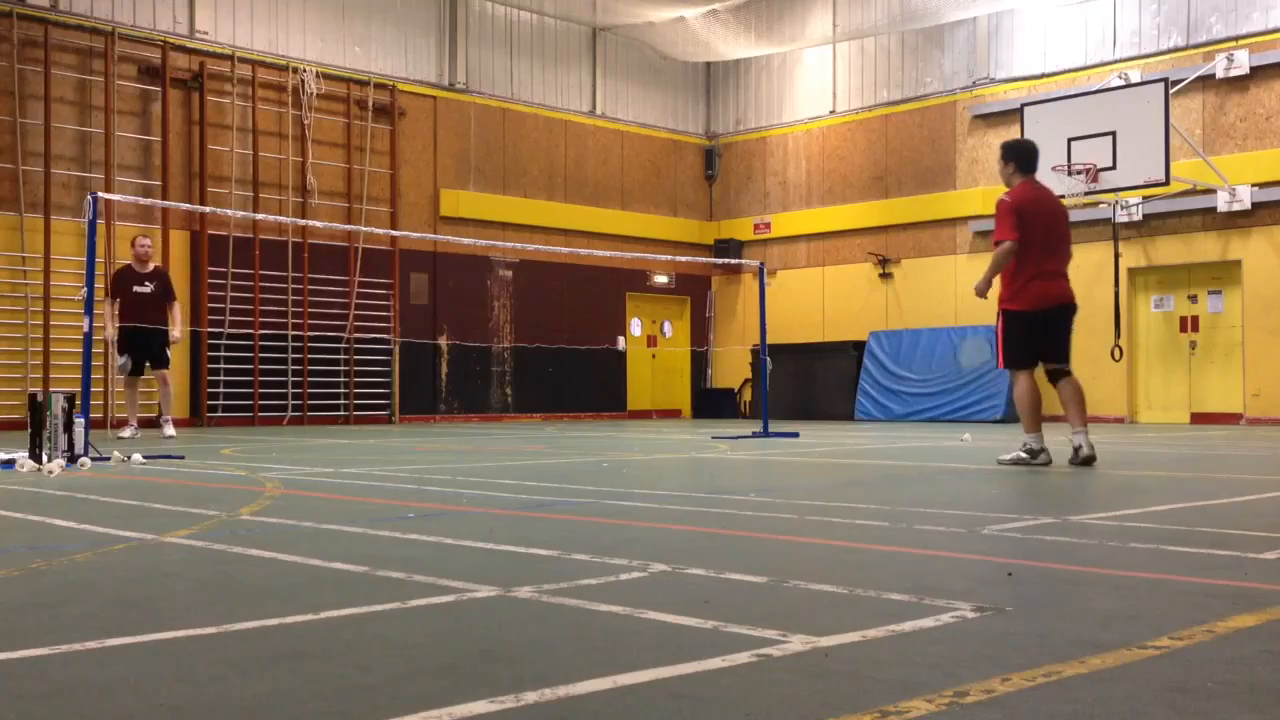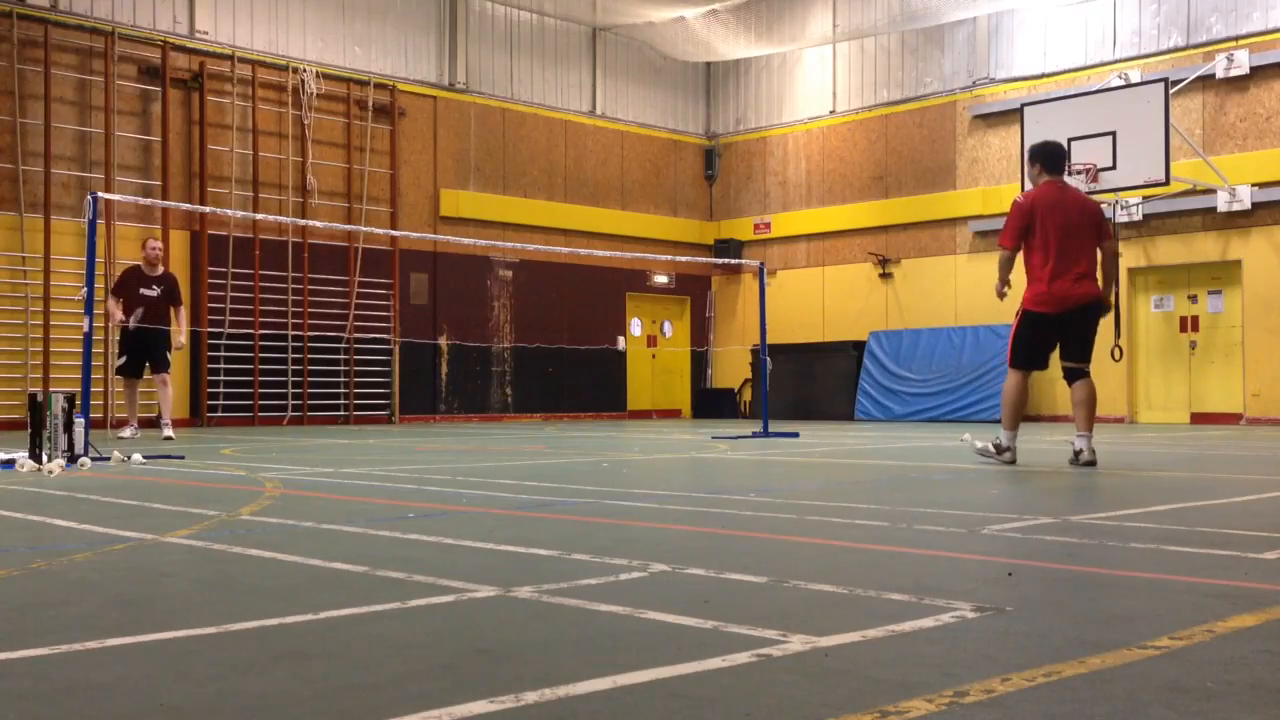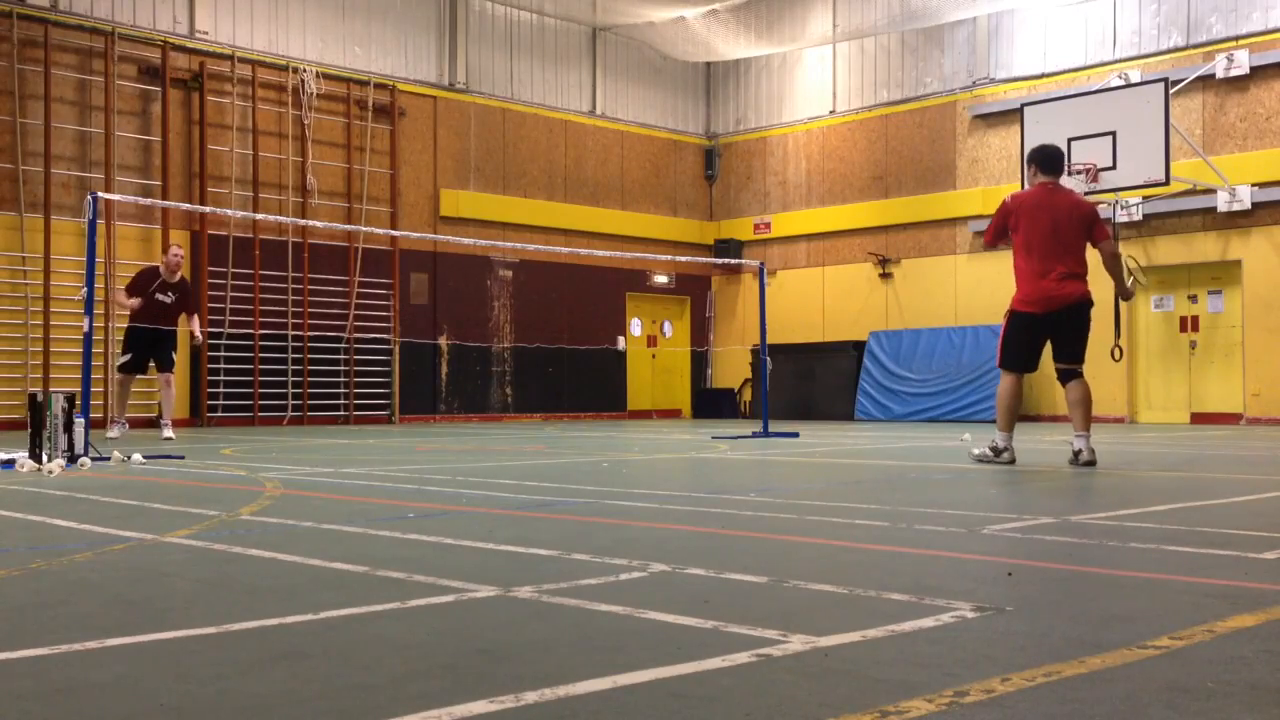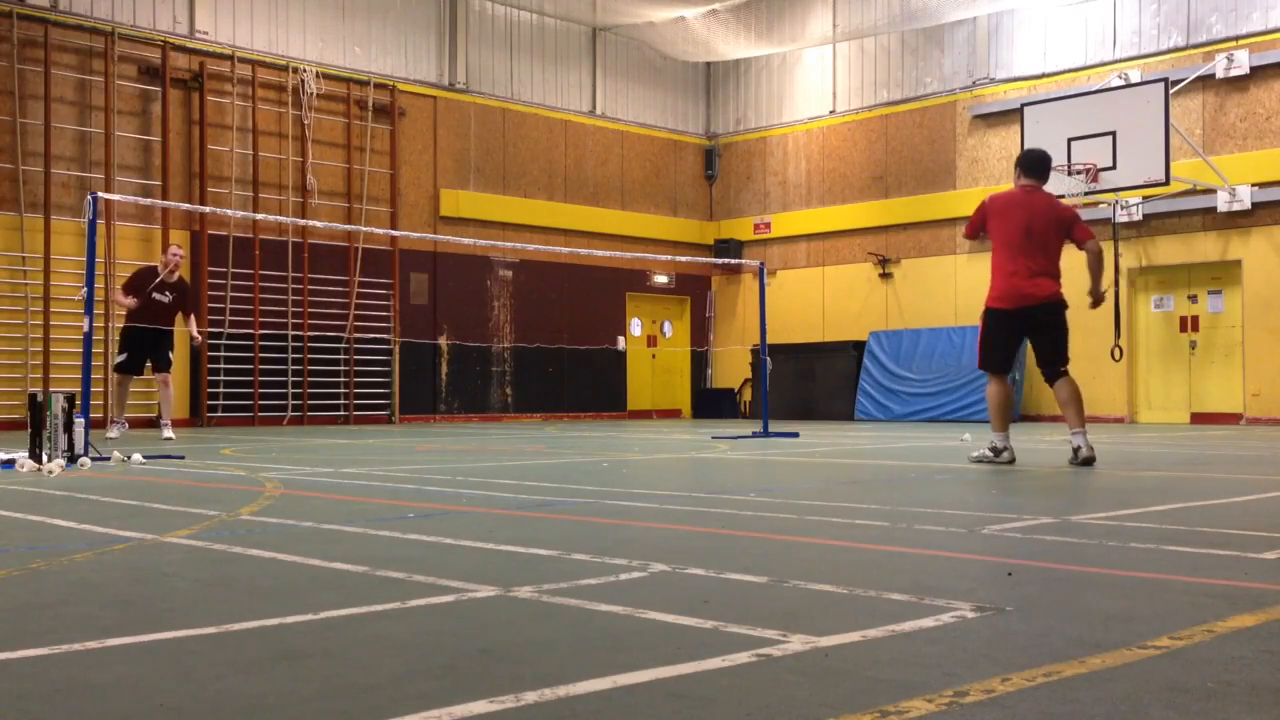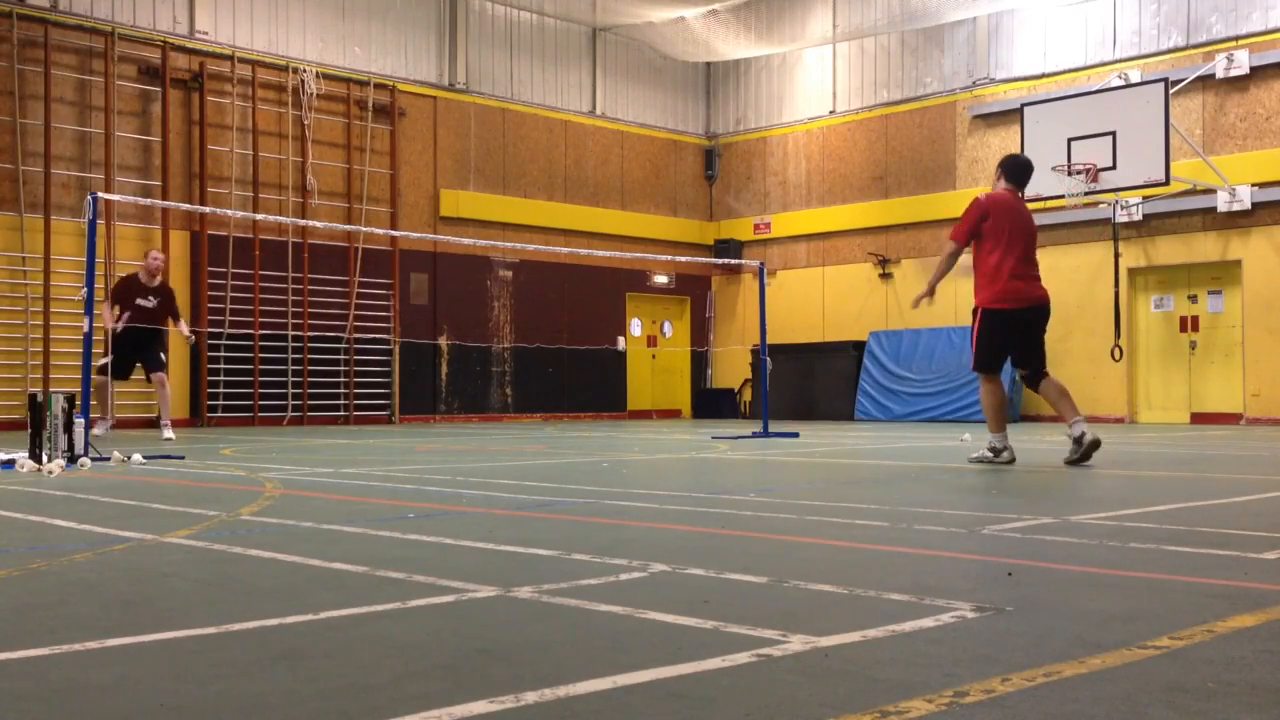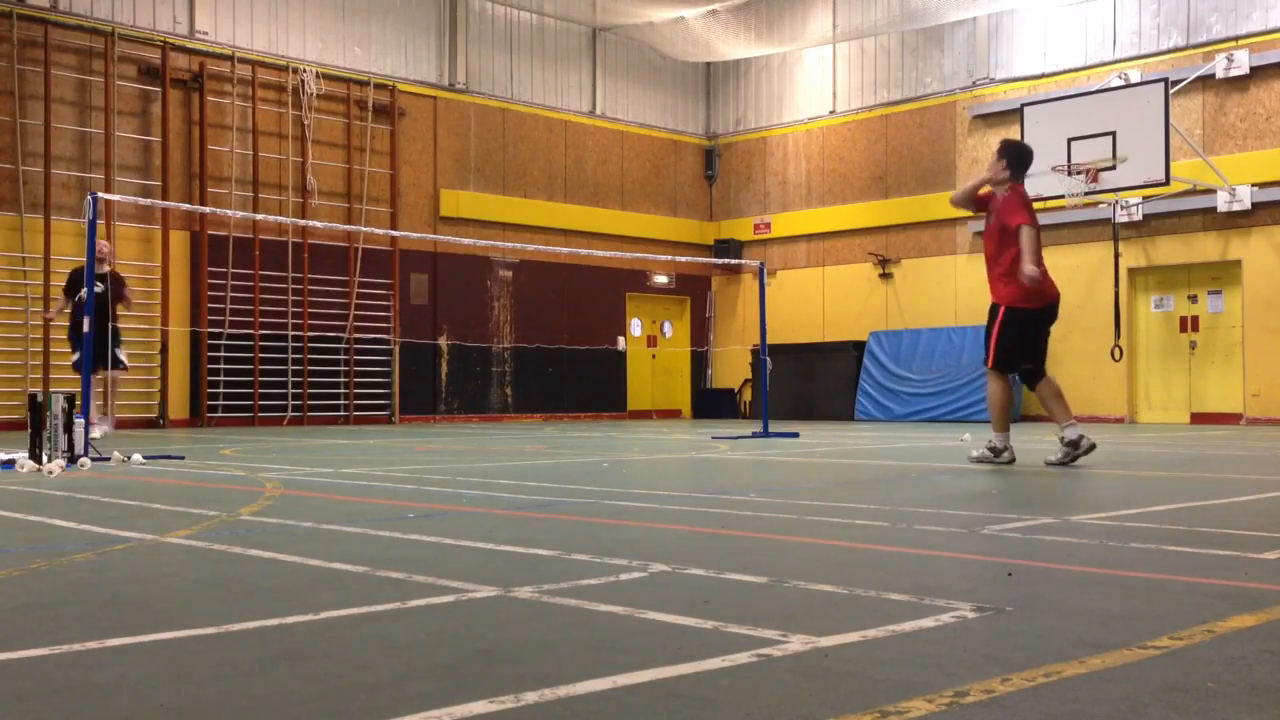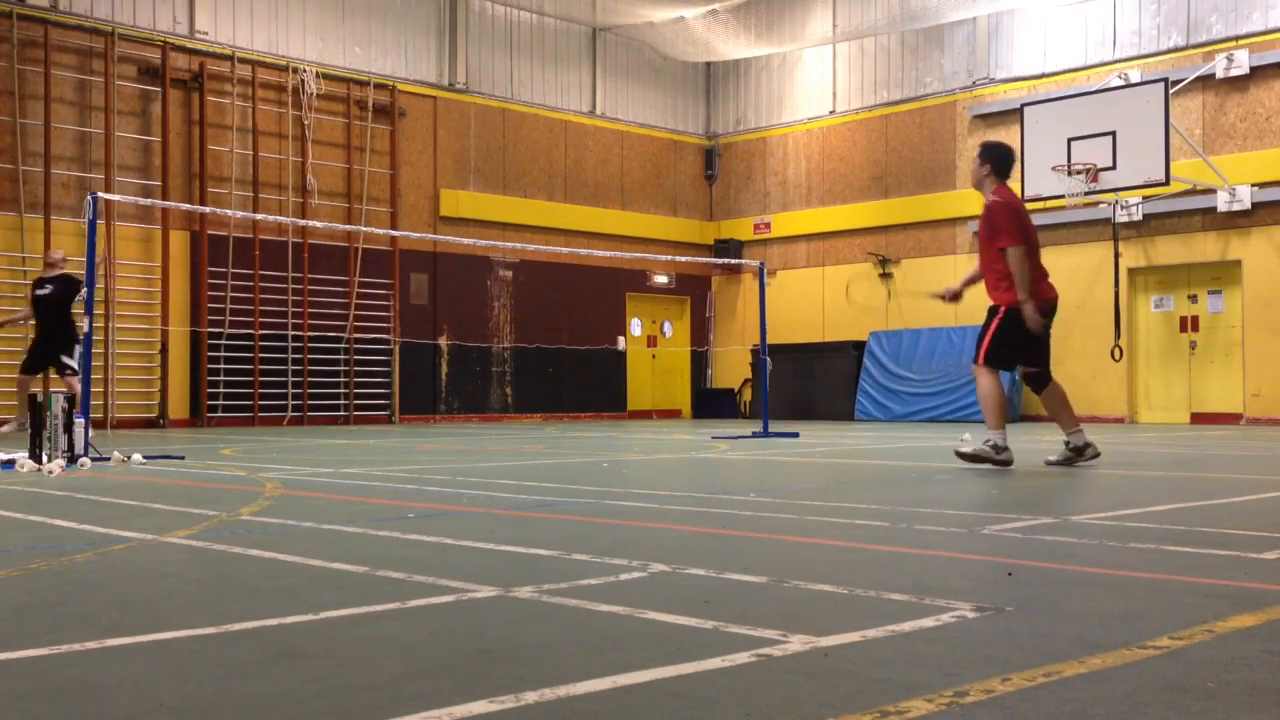
dt=0.4s
person 1, frame 1
left shoulder: (1010, 200)
right shoulder: (1055, 202)
left elbow: (1008, 246)
left wrist: (986, 279)
left hip: (1021, 300)
right hip: (1059, 297)
left knee: (1021, 371)
right knee: (1060, 371)
left ankle: (1034, 446)
right ankle: (1082, 442)
person 1, frame 2
left shoulder: (1027, 202)
right shoulder: (1088, 204)
left elbow: (1007, 251)
right elbow: (1110, 251)
left wrist: (1002, 281)
right wrist: (1107, 292)
left hip: (1043, 301)
right hip: (1085, 300)
left knee: (1018, 370)
right knee: (1078, 373)
left ankle: (1005, 444)
right ankle: (1083, 446)
person 1, frame 3
left shoulder: (1015, 203)
right shoulder: (1083, 206)
left elbow: (988, 242)
right elbow: (1109, 250)
right wrist: (1121, 286)
left hip: (1031, 302)
right hip: (1074, 301)
left knee: (1011, 371)
right knee: (1072, 373)
left ankle: (1002, 445)
right ankle: (1082, 446)
person 1, frame 4
left shoulder: (994, 203)
right shoulder: (1062, 211)
left elbow: (970, 234)
right elbow: (1093, 248)
right wrist: (1095, 288)
left hip: (1004, 301)
right hip: (1047, 301)
left knee: (997, 373)
right knee: (1057, 373)
left ankle: (1000, 446)
right ankle: (1081, 443)
person 1, frame 5
left shoulder: (985, 202)
right shoulder: (1024, 214)
left elbow: (956, 245)
left wrist: (931, 285)
right wrist: (971, 268)
left hip: (998, 302)
right hip: (1034, 301)
left knee: (988, 374)
right knee: (1036, 374)
left ankle: (999, 446)
right ankle: (1080, 431)
person 1, frame 6
left shoulder: (1011, 196)
right shoulder: (998, 197)
left elbow: (1025, 230)
right elbow: (958, 200)
left wrist: (1029, 263)
right wrist: (984, 180)
left hip: (1017, 300)
right hip: (1033, 299)
left knee: (997, 370)
right knee: (1031, 372)
left ankle: (1000, 446)
right ankle: (1074, 437)
person 1, frame 7
left shoulder: (998, 203)
right shoulder: (1003, 202)
left elbow: (1015, 252)
right elbow: (992, 260)
left wrist: (1025, 301)
right wrist: (961, 287)
left hip: (1020, 304)
right hip: (1037, 300)
left knee: (984, 366)
right knee: (1036, 375)
left ankle: (996, 443)
right ankle: (1079, 443)
person 2, frame 1
left shoulder: (161, 275)
right shoulder: (121, 275)
left elbow: (173, 303)
right elbow: (109, 302)
left wrist: (177, 328)
right wrist: (109, 327)
left hip: (157, 332)
right hip: (130, 333)
left knee: (163, 375)
right knee: (130, 379)
left ankle: (167, 422)
right ankle: (132, 425)
person 2, frame 2
left shoulder: (169, 279)
right shoulder: (129, 274)
left elbow: (179, 308)
right elbow: (112, 298)
left wrist: (182, 334)
right wrist: (115, 314)
left hip: (159, 334)
right hip: (132, 334)
left knee: (163, 378)
right knee: (130, 381)
left ankle: (166, 424)
right ankle: (133, 425)
person 2, frame 3
left shoulder: (185, 286)
right shoulder: (146, 275)
left elbow: (192, 314)
right elbow: (120, 295)
left wrist: (196, 332)
right wrist: (129, 303)
left hip: (165, 336)
right hip: (138, 332)
left knee: (167, 377)
right knee: (124, 378)
left ankle: (167, 425)
right ankle: (119, 421)
person 2, frame 4
left shoulder: (182, 286)
right shoulder: (144, 274)
left elbow: (188, 314)
right elbow: (118, 294)
left wrist: (194, 333)
right wrist: (126, 302)
left hip: (162, 336)
right hip: (134, 333)
left knee: (164, 378)
right knee: (121, 378)
left ankle: (166, 425)
right ankle: (118, 421)
person 2, frame 5
left shoulder: (166, 291)
right shoulder: (126, 283)
left elbow: (176, 317)
right elbow: (108, 305)
left wrist: (186, 333)
right wrist: (109, 323)
left hip: (153, 342)
right hip: (124, 340)
left knee: (160, 378)
right knee: (100, 381)
left ankle: (166, 424)
right ankle: (104, 419)
person 2, frame 6
left shoulder: (114, 277)
right shoulder: (77, 274)
left elbow: (127, 303)
right elbow: (66, 299)
left wrist: (126, 294)
right wrist: (53, 313)
left hip: (107, 334)
right hip: (81, 334)
left knee: (113, 376)
left ankle: (108, 418)
right ankle: (93, 424)
person 2, frame 7
left shoulder: (65, 280)
right shoulder: (37, 283)
left elbow: (84, 288)
left hip: (64, 338)
right hip: (42, 340)
left knee: (71, 381)
right knee: (23, 380)
right ankle: (21, 421)
